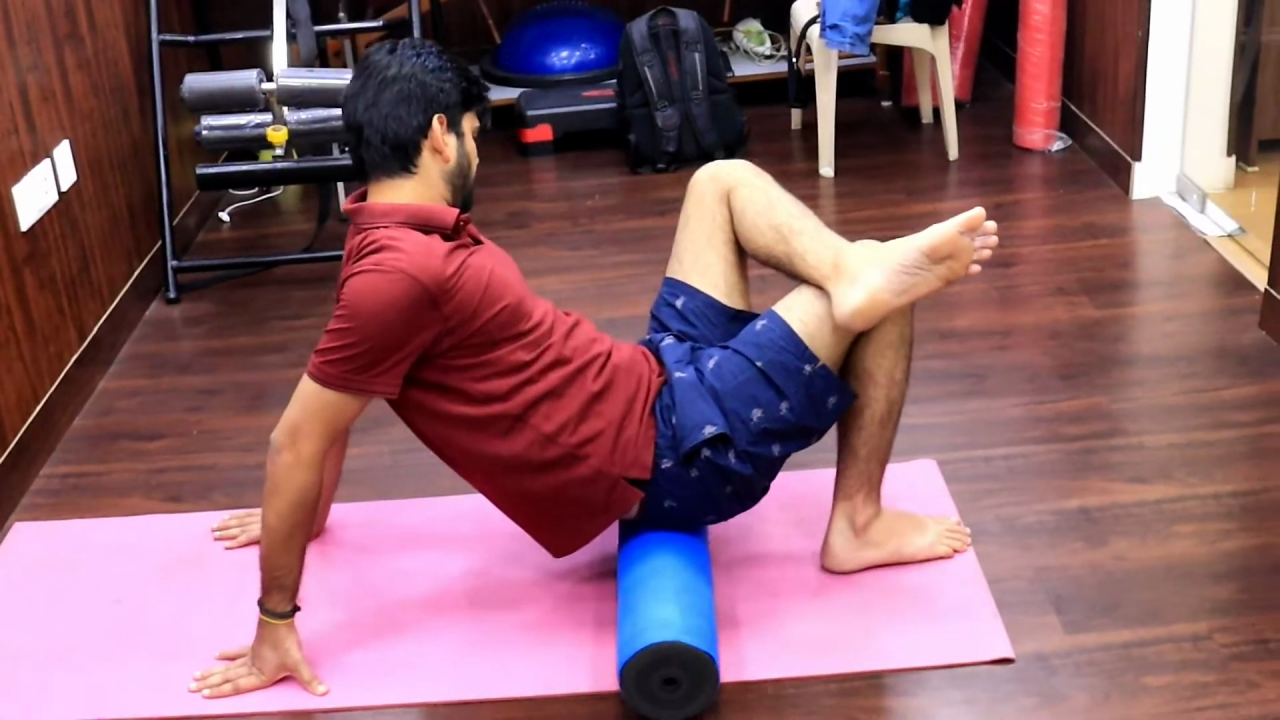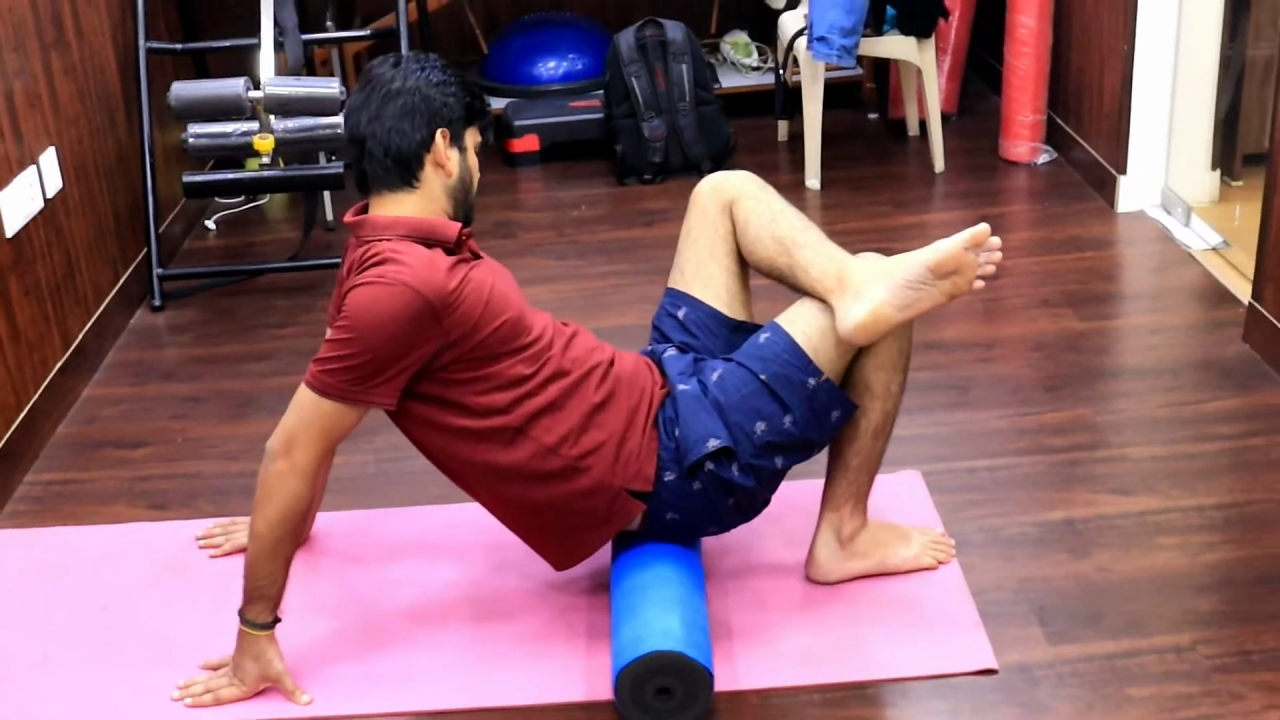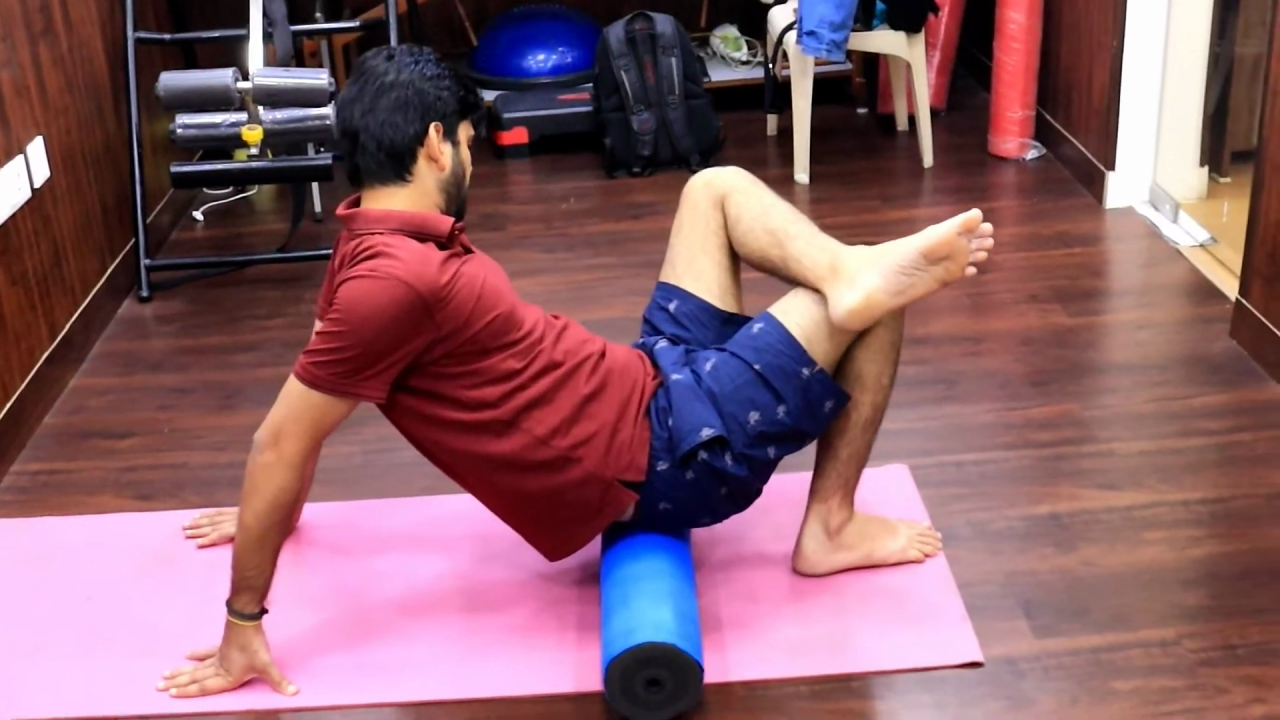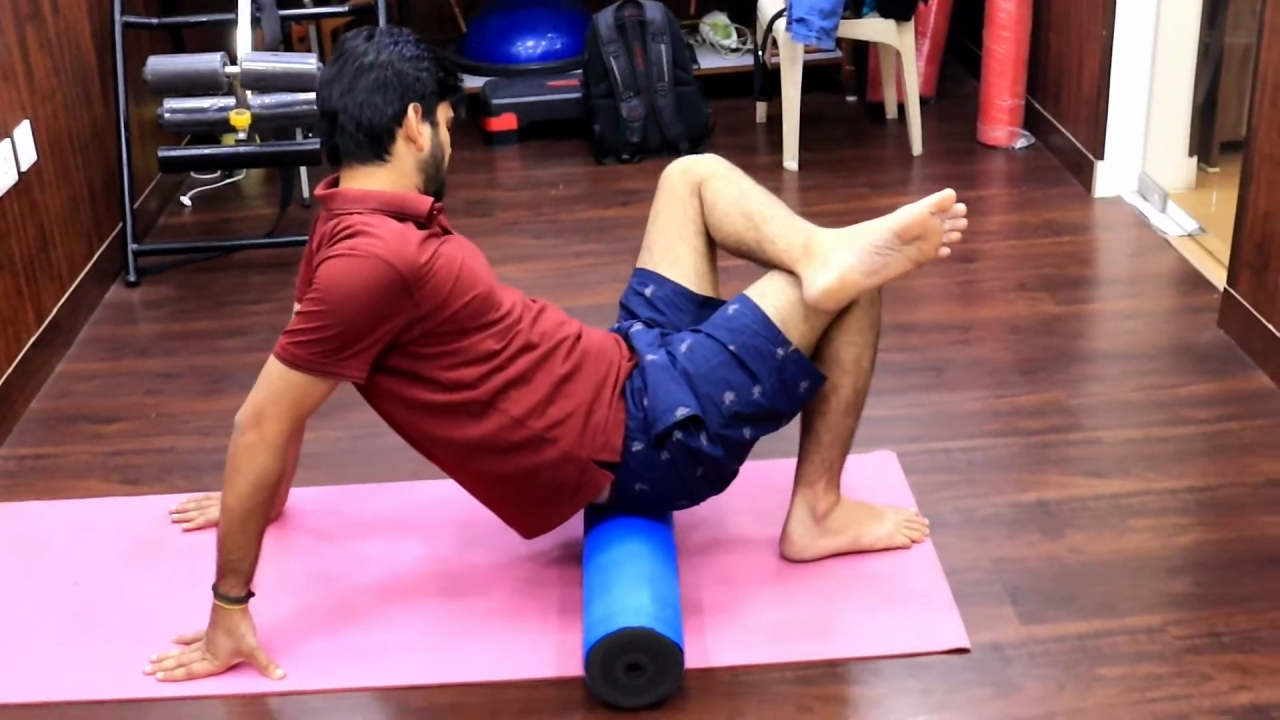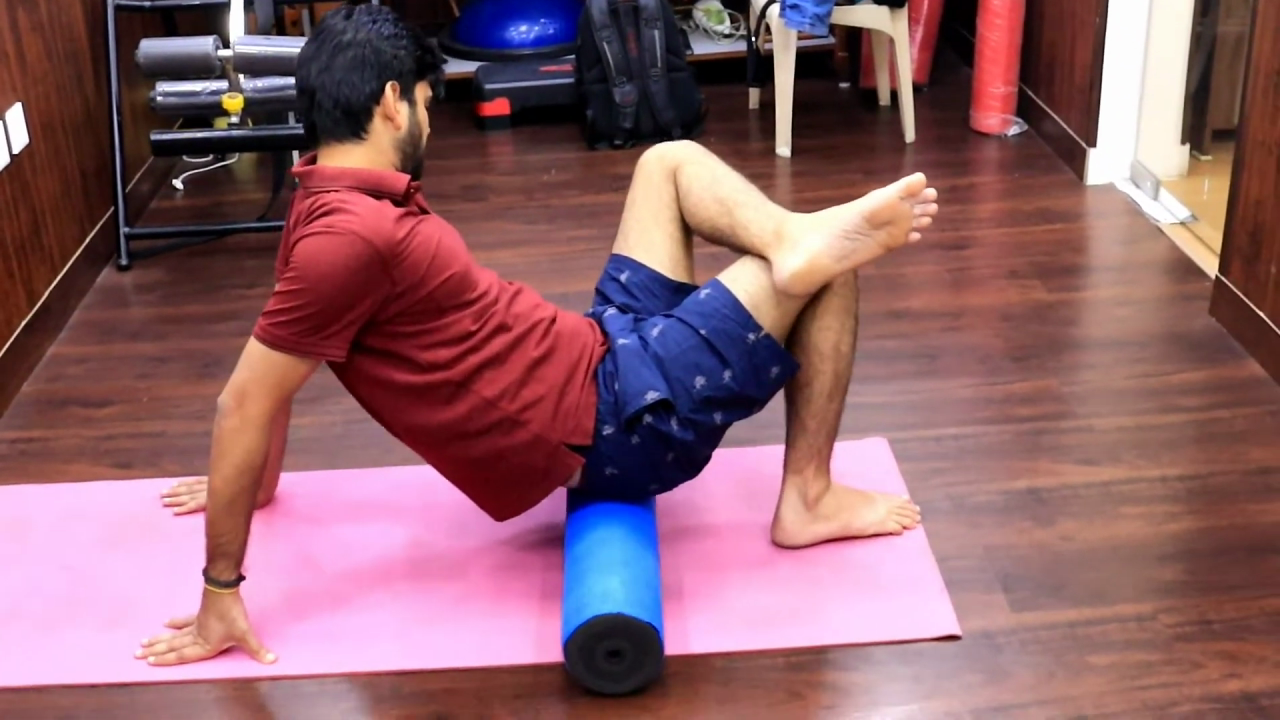
dt=0.2s
person 1, frame 1
left shoulder: (394, 235)
right shoulder: (403, 272)
left elbow: (335, 367)
right elbow: (297, 439)
right wrist: (275, 626)
left hip: (659, 382)
right hip: (676, 446)
left knee: (725, 181)
right knee: (882, 288)
left ankle: (848, 270)
right ankle: (860, 522)
person 1, frame 2
left shoulder: (389, 246)
right shoulder: (405, 285)
left elbow: (328, 374)
right elbow: (292, 448)
right wrist: (256, 636)
left hip: (660, 392)
right hip: (678, 458)
left knee: (728, 191)
right knee: (882, 307)
left ankle: (856, 284)
right ankle: (846, 533)
person 1, frame 3
left shoulder: (378, 238)
right shoulder: (398, 279)
left elbow: (316, 366)
right elbow: (280, 440)
right wrist: (242, 627)
left hip: (651, 385)
right hip: (670, 449)
left knee: (719, 186)
right knee: (874, 298)
left ankle: (849, 270)
right ankle: (834, 527)
person 1, frame 4
left shoulder: (357, 222)
right shoulder: (376, 257)
left elbow: (298, 349)
right elbow: (261, 421)
right wrist: (230, 610)
left hip: (625, 369)
right hip: (644, 431)
left knee: (696, 175)
right knee: (852, 282)
left ankle: (824, 252)
right ankle: (821, 510)
person 1, frame 5
left shoulder: (338, 200)
right shoulder: (353, 235)
left elbow: (275, 359)
right elbow: (244, 402)
left wrist: (261, 481)
right wrist: (222, 593)
left hip: (601, 355)
right hip: (615, 418)
left knee: (673, 161)
right knee: (828, 265)
left ankle: (792, 237)
right ankle: (809, 498)
